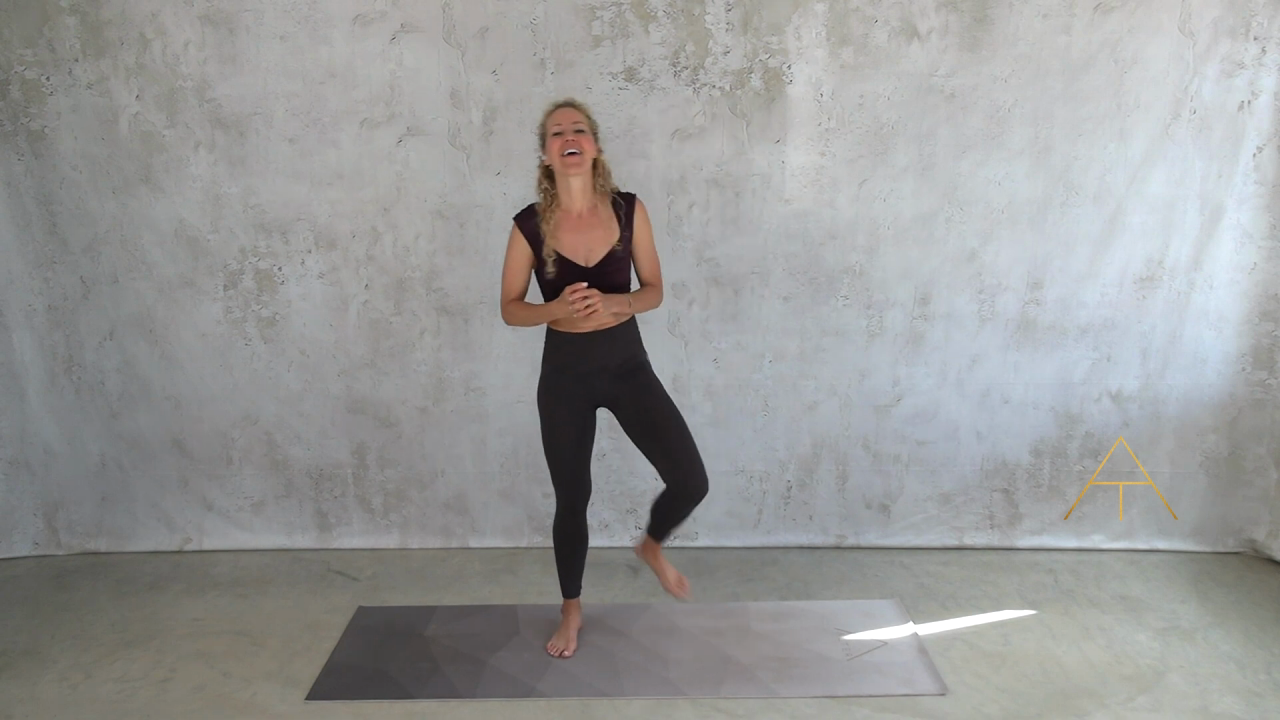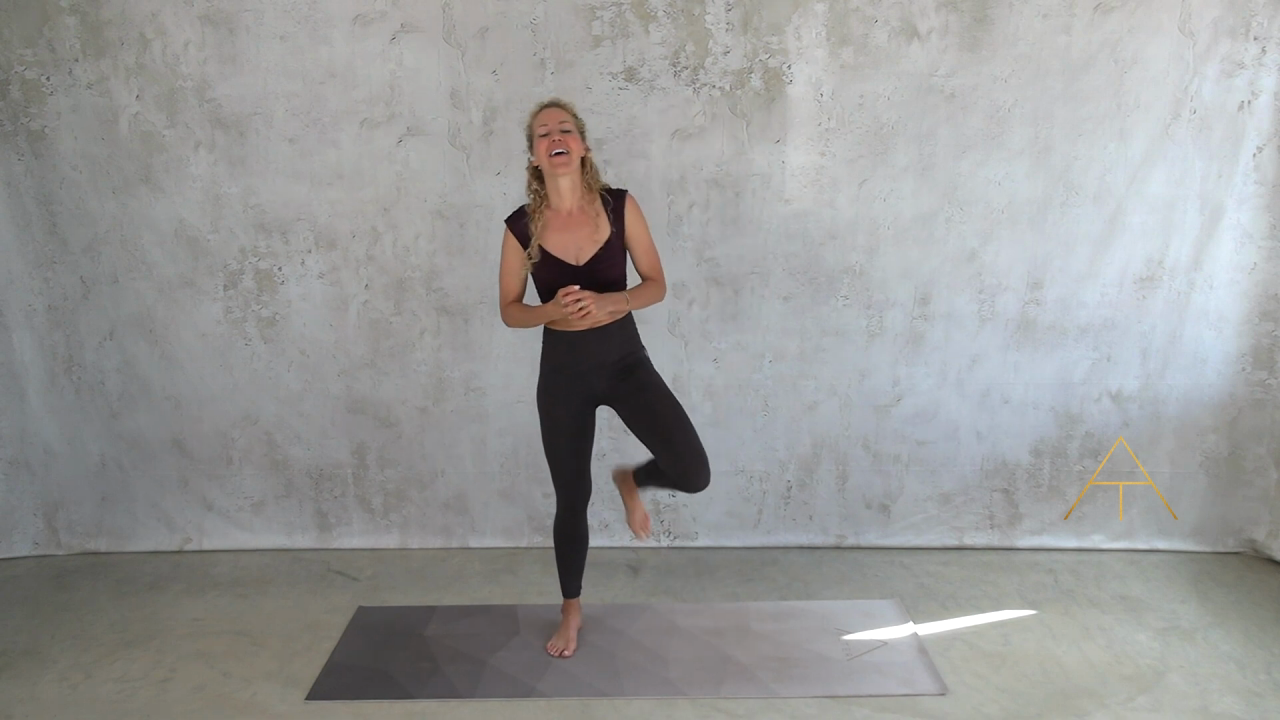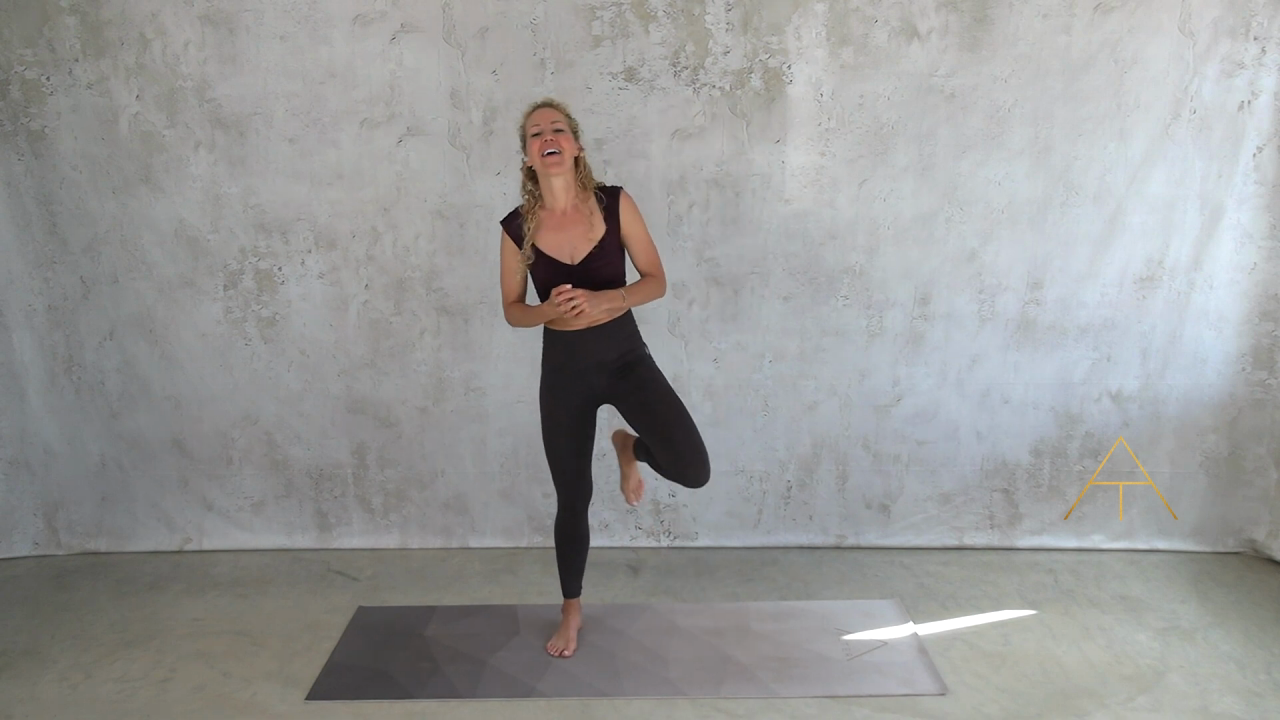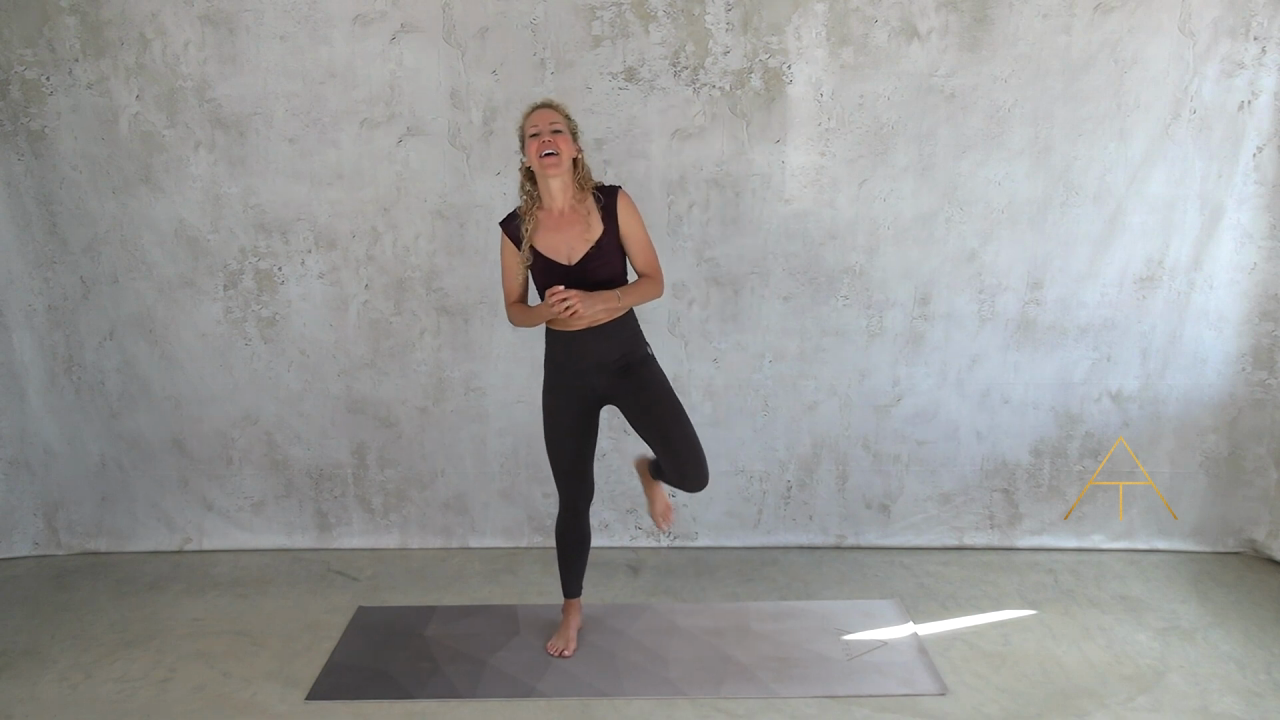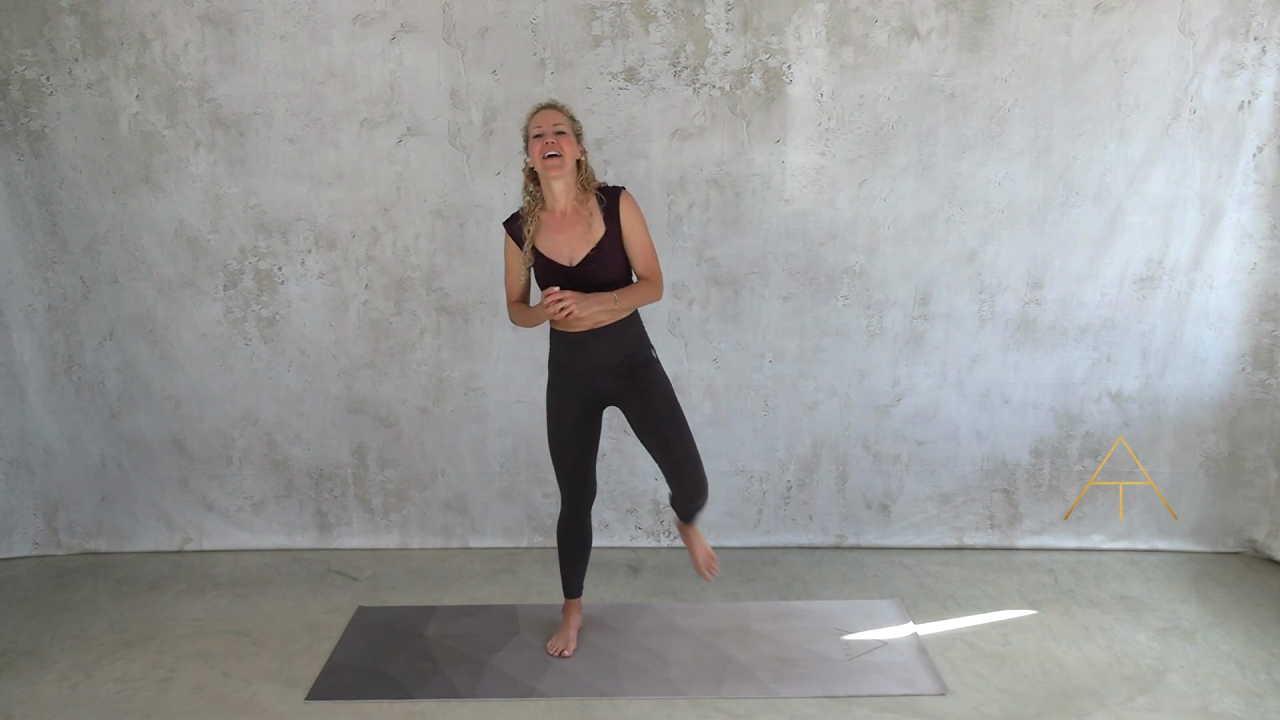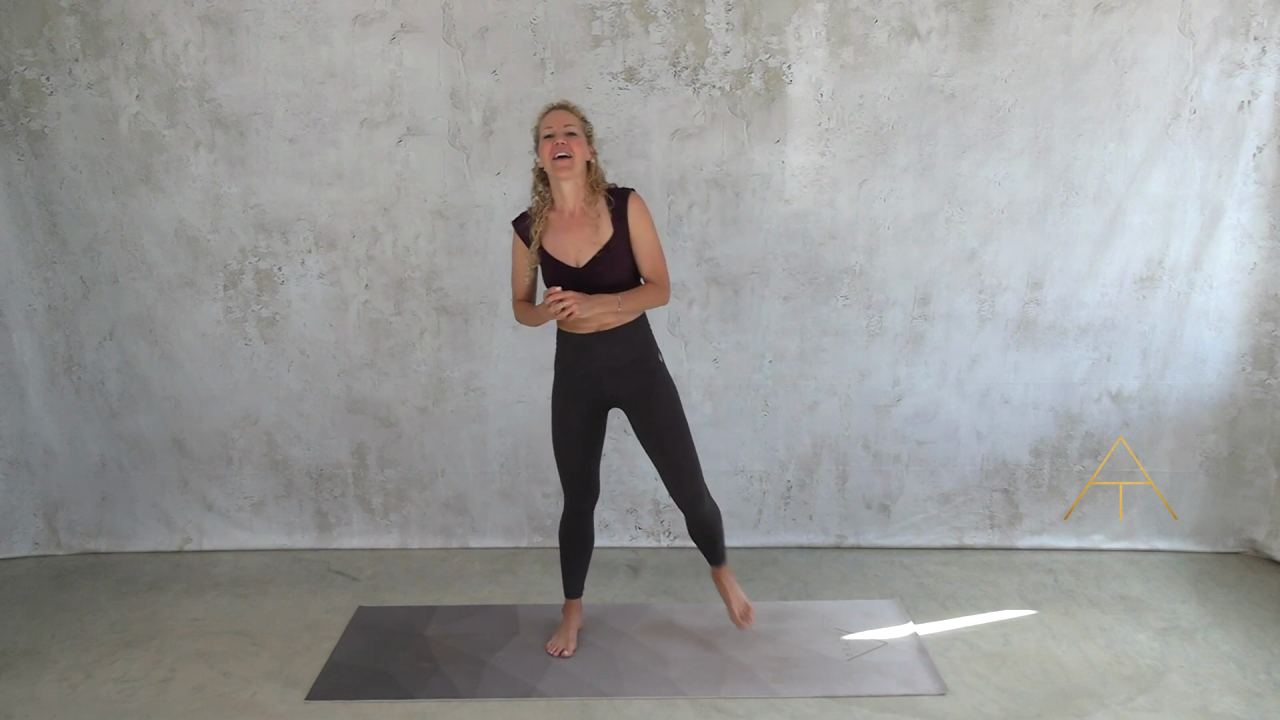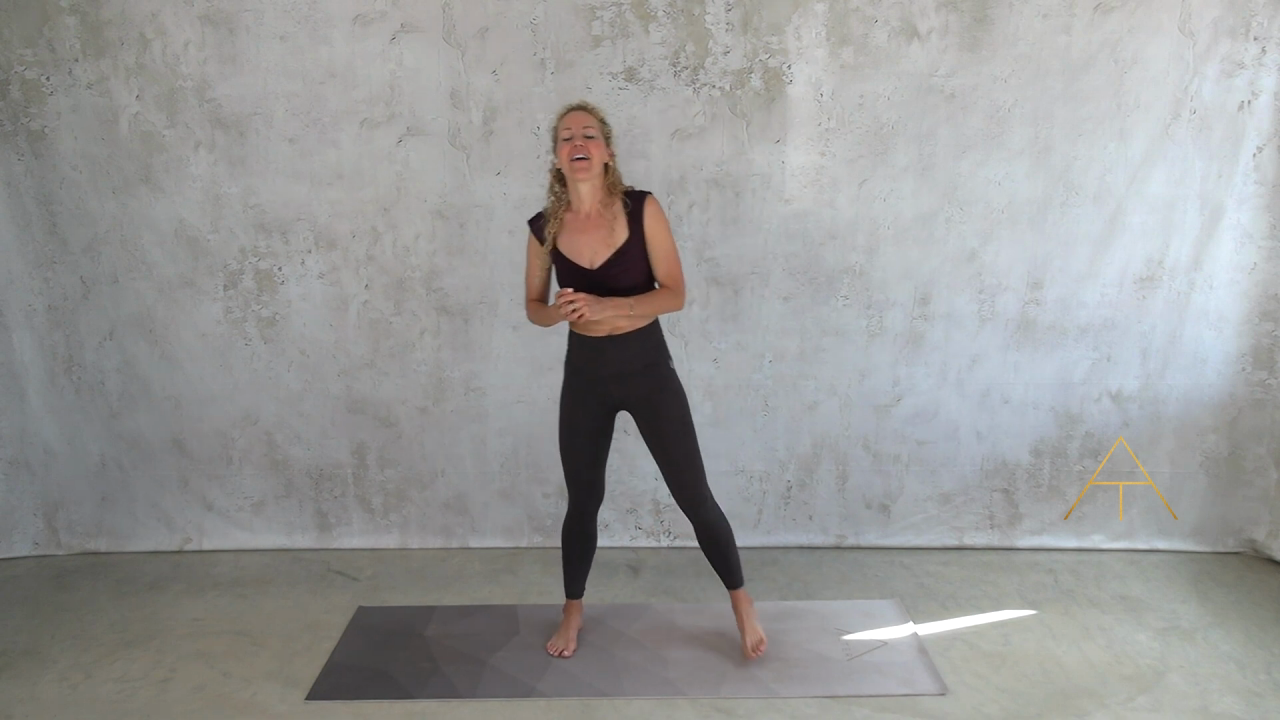
dt=0.1s
person 1, frame 1
left shoulder: (629, 210)
right shoulder: (529, 225)
left elbow: (654, 290)
right elbow: (510, 308)
left wrist: (613, 304)
right wrist: (555, 309)
left hip: (627, 360)
right hip: (564, 370)
left knee: (691, 482)
right knee: (571, 498)
left ankle: (653, 546)
right ankle: (571, 611)
person 1, frame 2
left shoulder: (621, 206)
right shoulder: (522, 226)
left elbow: (655, 284)
right elbow: (510, 310)
left wrist: (609, 303)
right wrist: (551, 310)
left hip: (625, 357)
right hip: (562, 369)
left knee: (694, 471)
right knee: (571, 498)
left ankle: (632, 480)
right ankle: (571, 612)
person 1, frame 3
left shoulder: (615, 203)
right shoulder: (517, 227)
left elbow: (655, 281)
right elbow: (512, 310)
left wrist: (601, 300)
right wrist: (547, 311)
left hip: (625, 355)
right hip: (563, 367)
left knee: (694, 468)
right knee: (573, 497)
left ankle: (630, 448)
right ankle: (571, 611)
person 1, frame 4
left shoulder: (614, 202)
right shoulder: (516, 228)
left elbow: (653, 281)
right elbow: (515, 309)
left wrist: (596, 301)
right wrist: (545, 311)
left hip: (628, 355)
right hip: (565, 367)
left knee: (691, 474)
right knee: (574, 498)
left ankle: (651, 471)
right ankle: (571, 611)
person 1, frame 5
left shoulder: (617, 204)
right shoulder: (520, 227)
left elbow: (652, 285)
right elbow: (517, 308)
left wrist: (589, 302)
right wrist: (540, 312)
left hip: (630, 356)
right hip: (569, 368)
left knee: (691, 480)
right knee: (577, 497)
left ankle: (686, 520)
right ankle: (571, 612)
person 1, frame 6
left shoulder: (627, 206)
right shoulder: (529, 227)
left elbow: (660, 289)
right elbow: (521, 307)
left wrist: (595, 304)
right wrist: (545, 310)
left hip: (637, 361)
right hip: (575, 370)
left knee: (688, 489)
right knee: (579, 498)
left ankle: (723, 573)
right ankle: (572, 612)
person 1, frame 7
left shoulder: (643, 209)
right shoulder: (545, 227)
left elbow: (674, 294)
right elbow: (533, 306)
left wrist: (606, 306)
right wrist: (557, 311)
left hip: (647, 366)
right hip: (585, 373)
left knee: (693, 494)
right knee: (583, 500)
left ankle: (742, 604)
right ankle: (572, 612)
